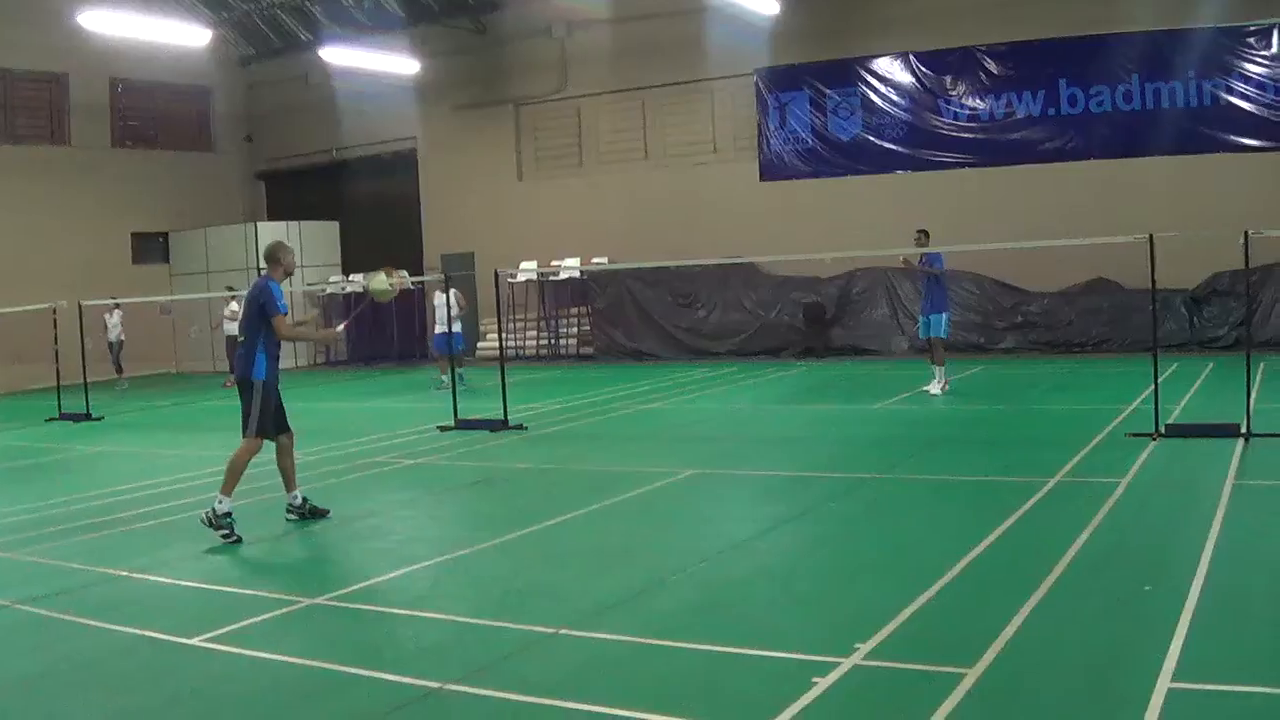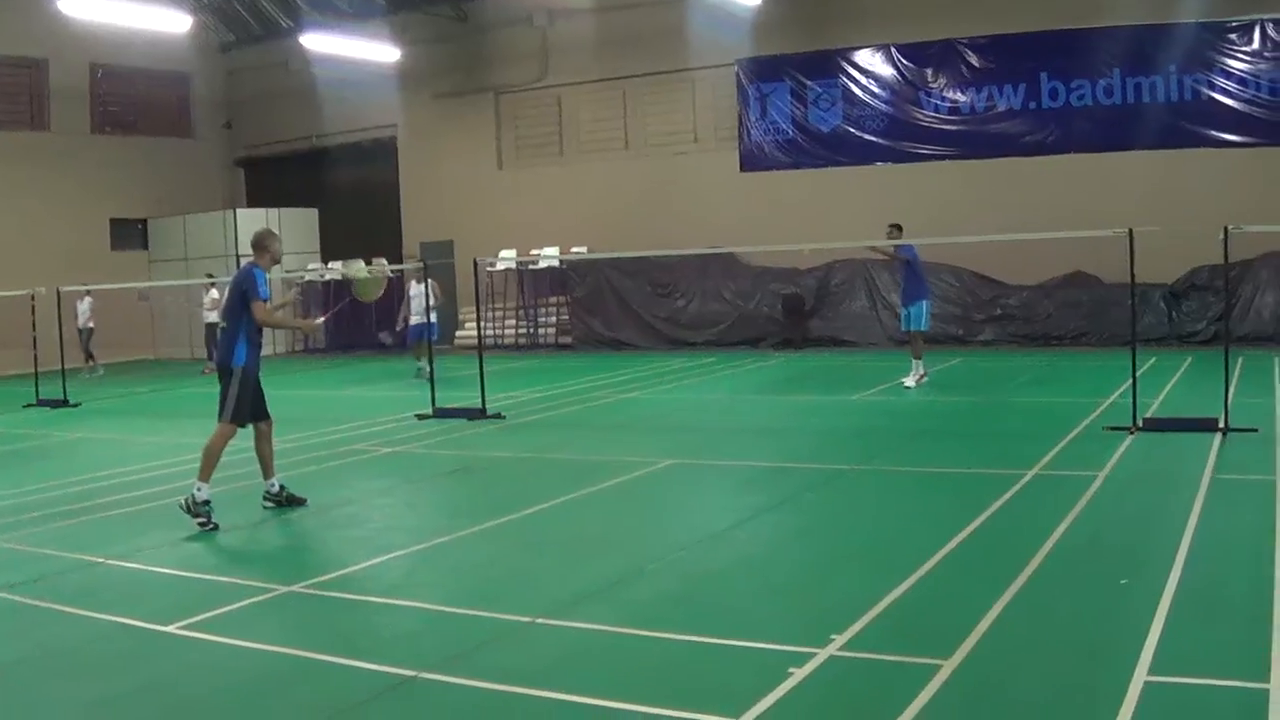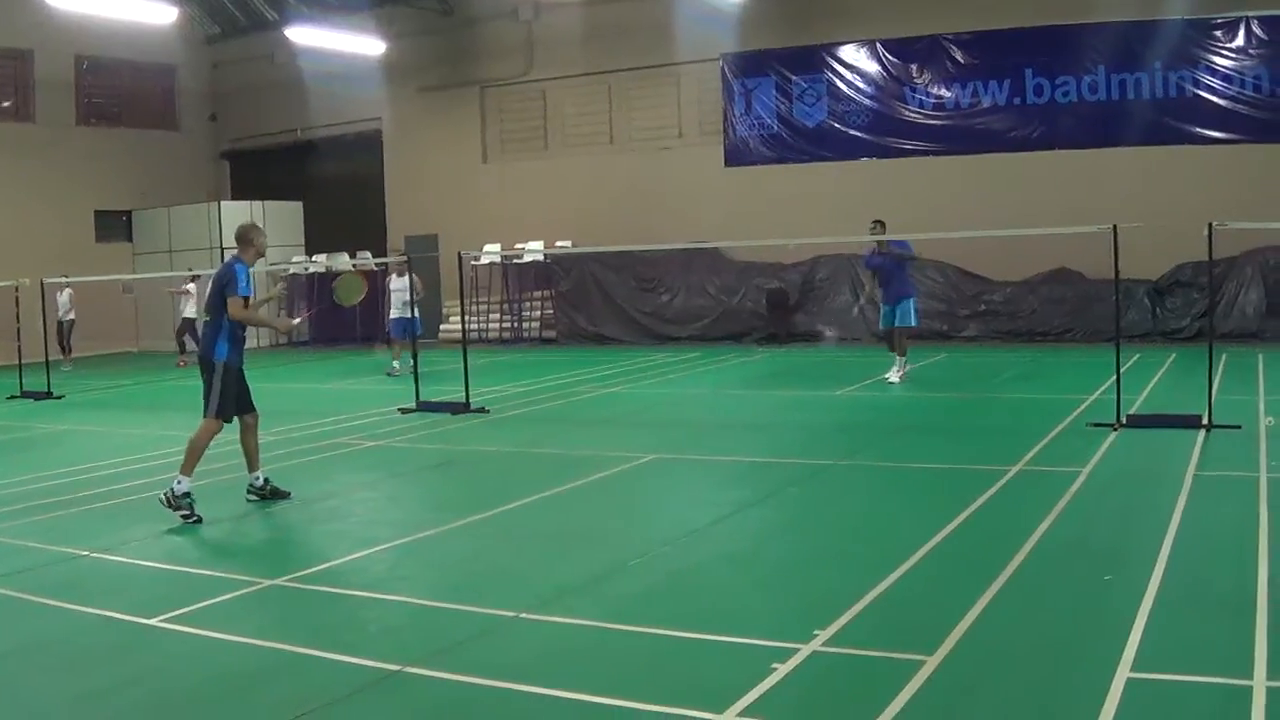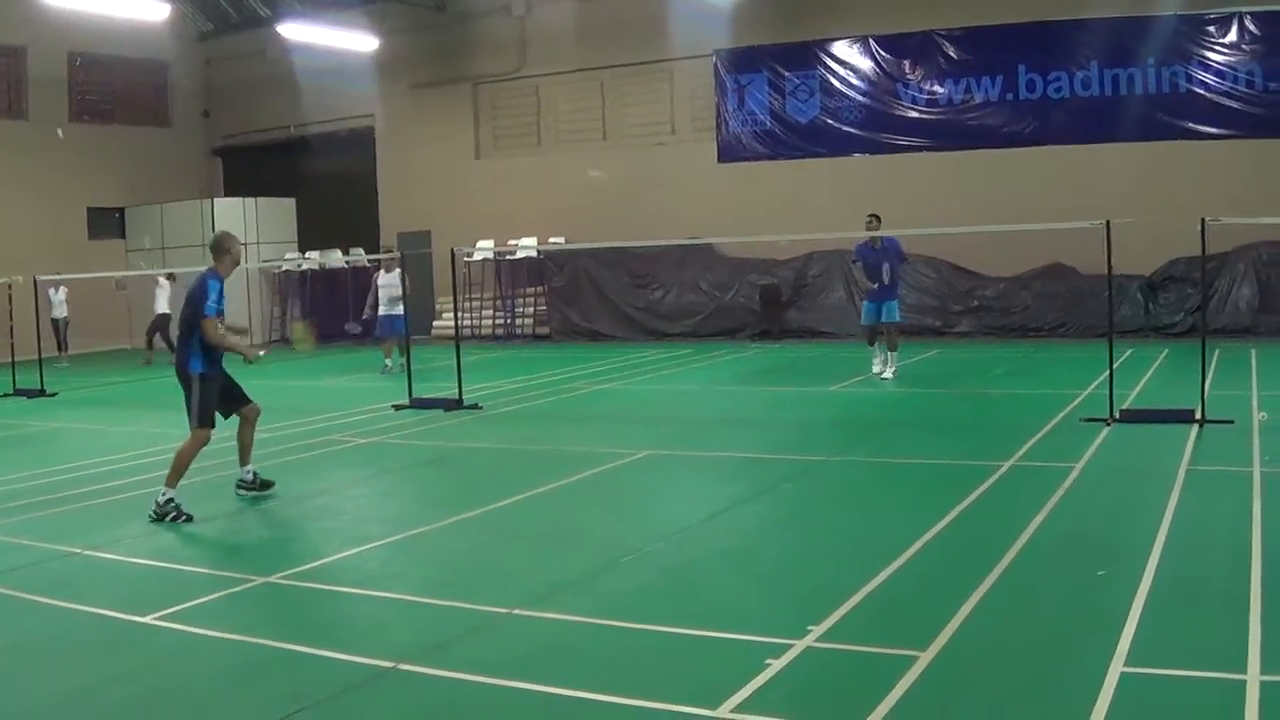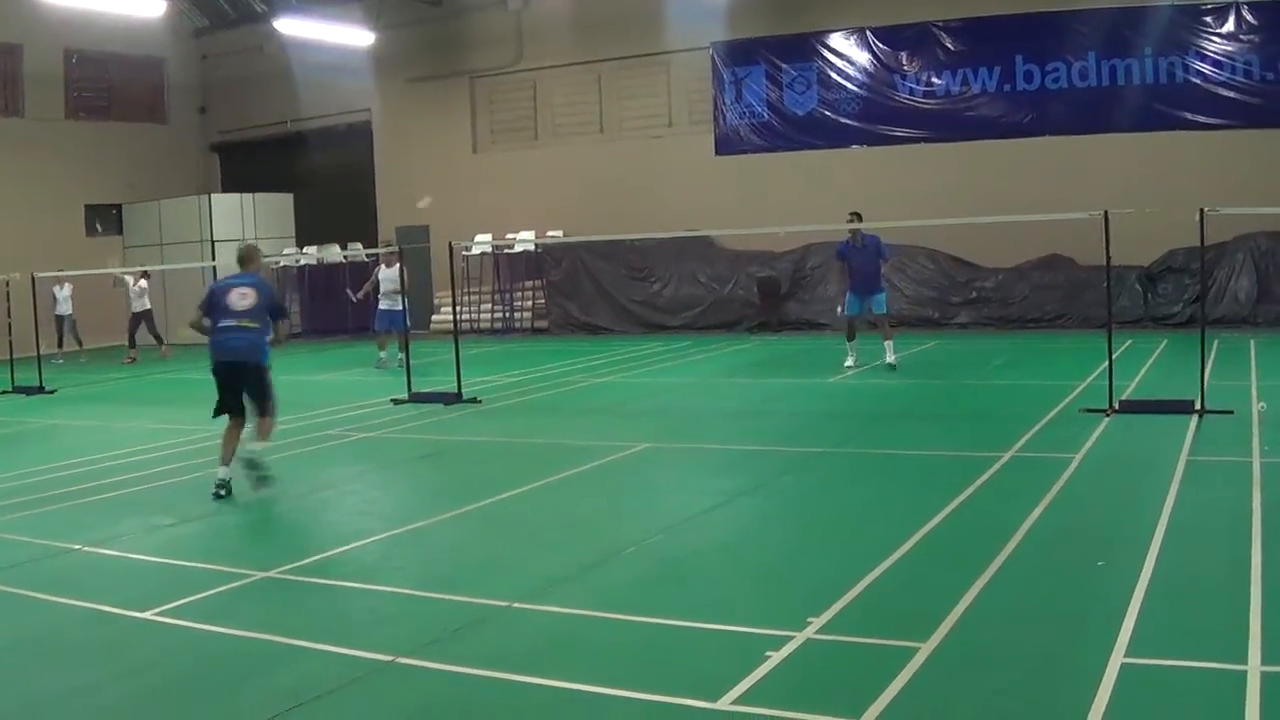
dt=0.4s
person 1, frame 1
left shoulder: (263, 287)
right shoulder: (269, 287)
right elbow: (282, 332)
left wrist: (303, 323)
right wrist: (319, 335)
left hip: (263, 375)
right hip: (256, 375)
left knee: (284, 437)
right knee: (253, 442)
left ankle: (295, 502)
right ankle: (219, 510)
person 1, frame 2
left shoulder: (249, 274)
right shoulder: (254, 274)
right elbow: (261, 317)
left wrist: (282, 304)
right wrist: (300, 324)
left hip: (244, 361)
right hip: (238, 361)
left knee: (263, 424)
right knee: (227, 427)
left ankle: (272, 490)
right ankle: (198, 497)
person 1, frame 3
left shoulder: (236, 268)
right shoulder: (237, 269)
right elbow: (235, 313)
left wrist: (267, 298)
right wrist: (275, 323)
left hip: (229, 356)
right hip: (219, 356)
left knee: (249, 418)
right knee: (213, 423)
left ankle: (257, 483)
right ankle: (178, 490)
person 1, frame 4
left shoulder: (213, 282)
right shoulder: (210, 284)
right elbow: (211, 335)
left wrist: (226, 327)
right wrist: (244, 350)
left hip: (210, 367)
right hip: (196, 368)
left knee: (250, 411)
right knee: (201, 435)
left ankle: (246, 477)
right ankle: (164, 500)
person 1, frame 5
left shoulder: (219, 286)
right shoulder: (266, 288)
left elbow: (196, 323)
right elbow: (280, 334)
right wrist: (267, 341)
left hip: (220, 358)
right hip: (252, 357)
left knee: (236, 419)
right knee: (265, 413)
left ankle: (222, 478)
right ankle: (254, 454)
